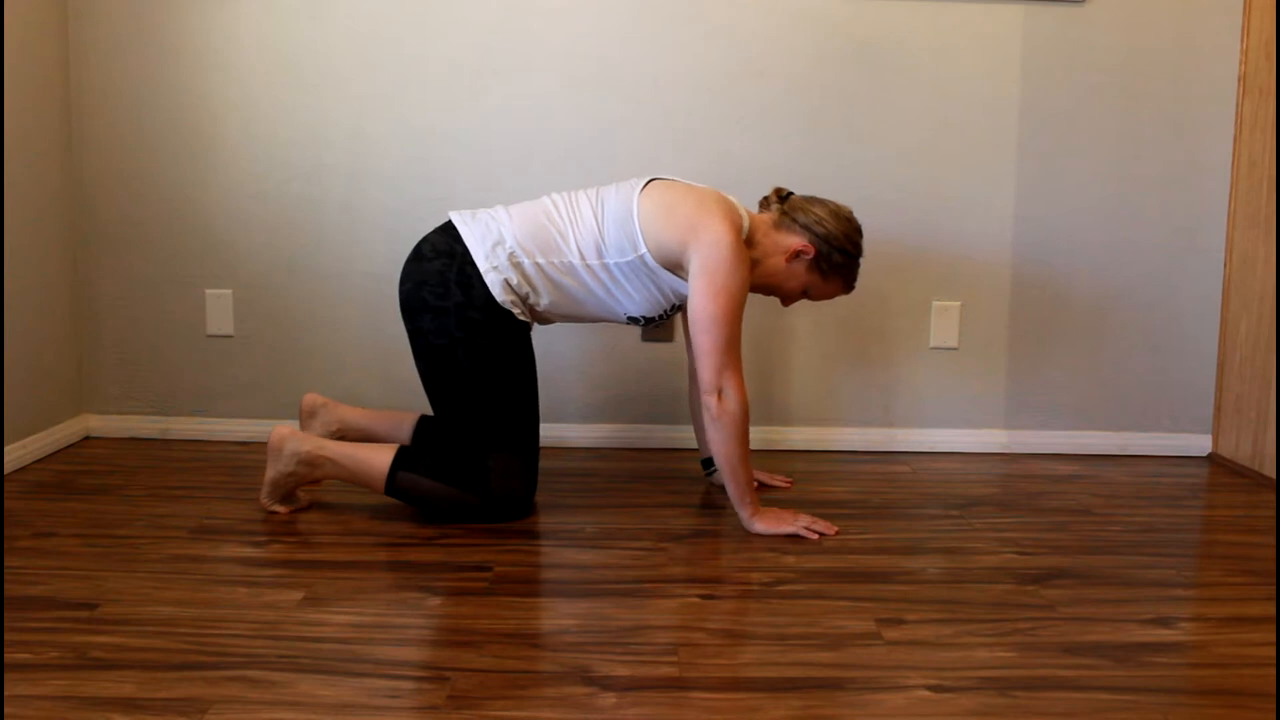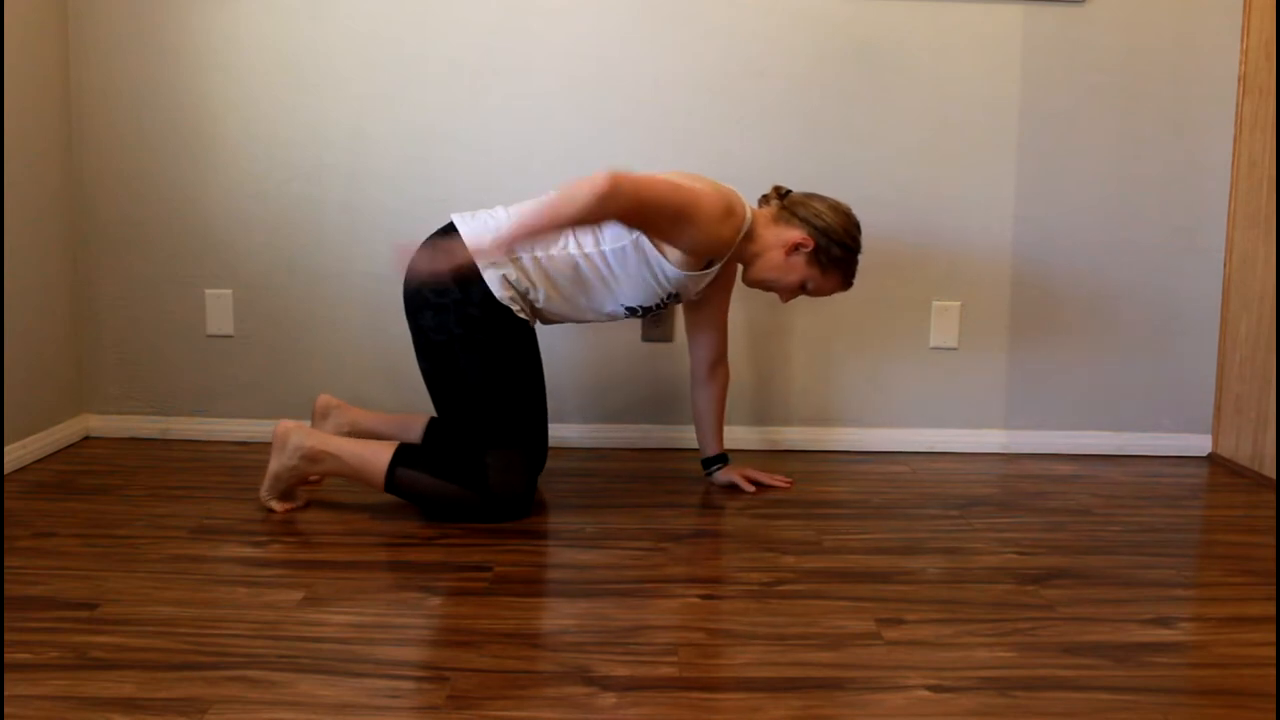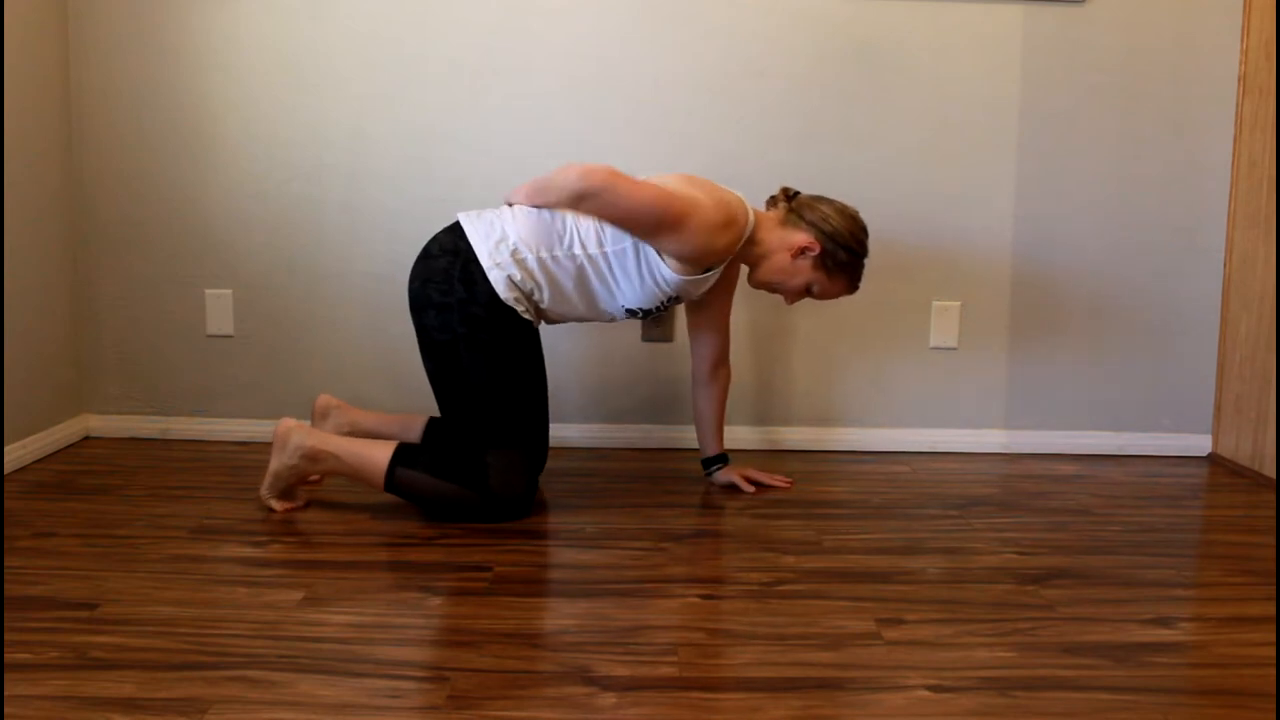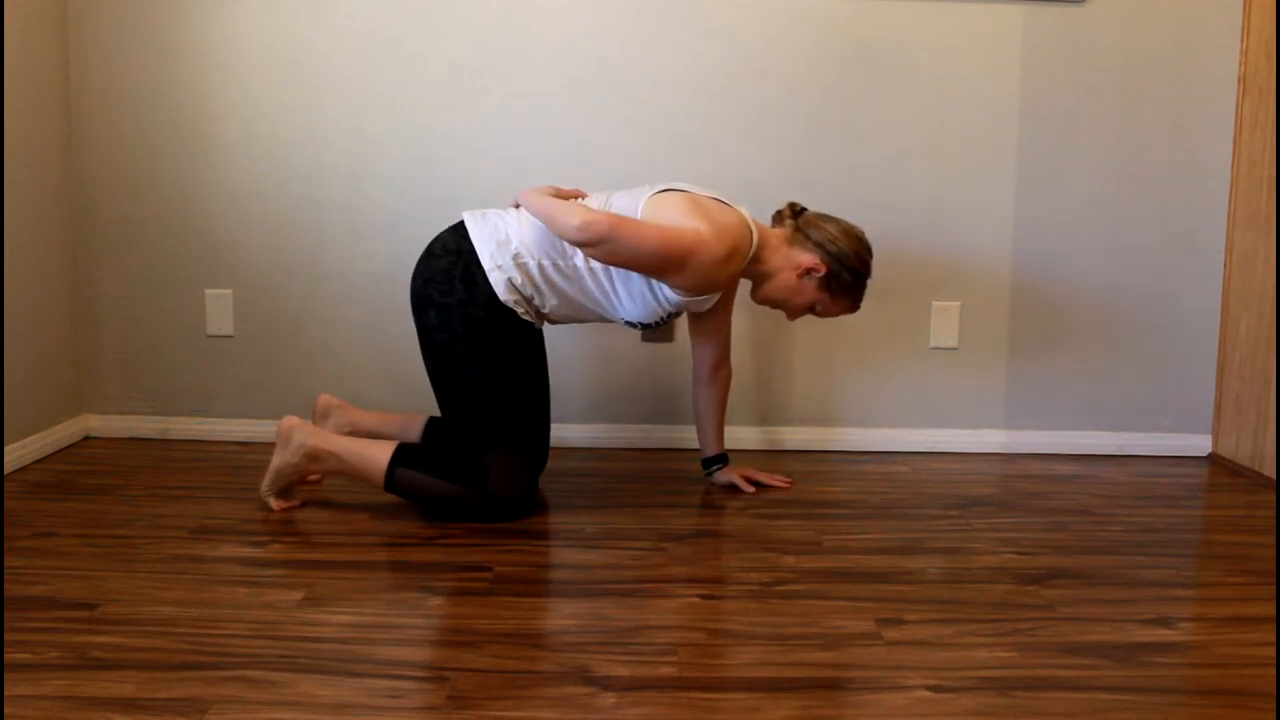
dt=0.5s
person 1, frame 1
left shoulder: (716, 238)
right shoulder: (721, 243)
left elbow: (711, 371)
right elbow: (717, 390)
left wrist: (721, 464)
right wrist: (751, 510)
left hip: (474, 282)
right hip: (457, 285)
left knee: (505, 451)
right knee: (503, 490)
left ankle: (337, 420)
right ankle: (308, 454)
person 1, frame 2
left shoulder: (721, 254)
right shoulder: (716, 221)
left elbow: (709, 363)
right elbow: (605, 190)
left wrist: (716, 461)
right wrist: (488, 248)
left hip: (488, 288)
right hip: (465, 285)
left knee: (520, 456)
right knee: (503, 492)
left ankle: (348, 422)
right ankle: (314, 451)
person 1, frame 3
left shoulder: (723, 255)
right shoulder: (712, 227)
left elbow: (710, 361)
right elbow: (587, 183)
left wrist: (717, 461)
right wrist: (528, 194)
left hip: (494, 289)
right hip: (466, 282)
left knee: (517, 457)
right knee: (502, 492)
left ankle: (346, 420)
right ankle: (313, 448)
person 1, frame 4
left shoulder: (724, 263)
right shoulder: (716, 250)
left elbow: (711, 362)
right elbow: (591, 228)
left wrist: (716, 460)
right wrist: (536, 200)
left hip: (497, 288)
right hip: (467, 282)
left knee: (518, 454)
right knee: (504, 491)
left ankle: (346, 420)
right ankle: (315, 445)
